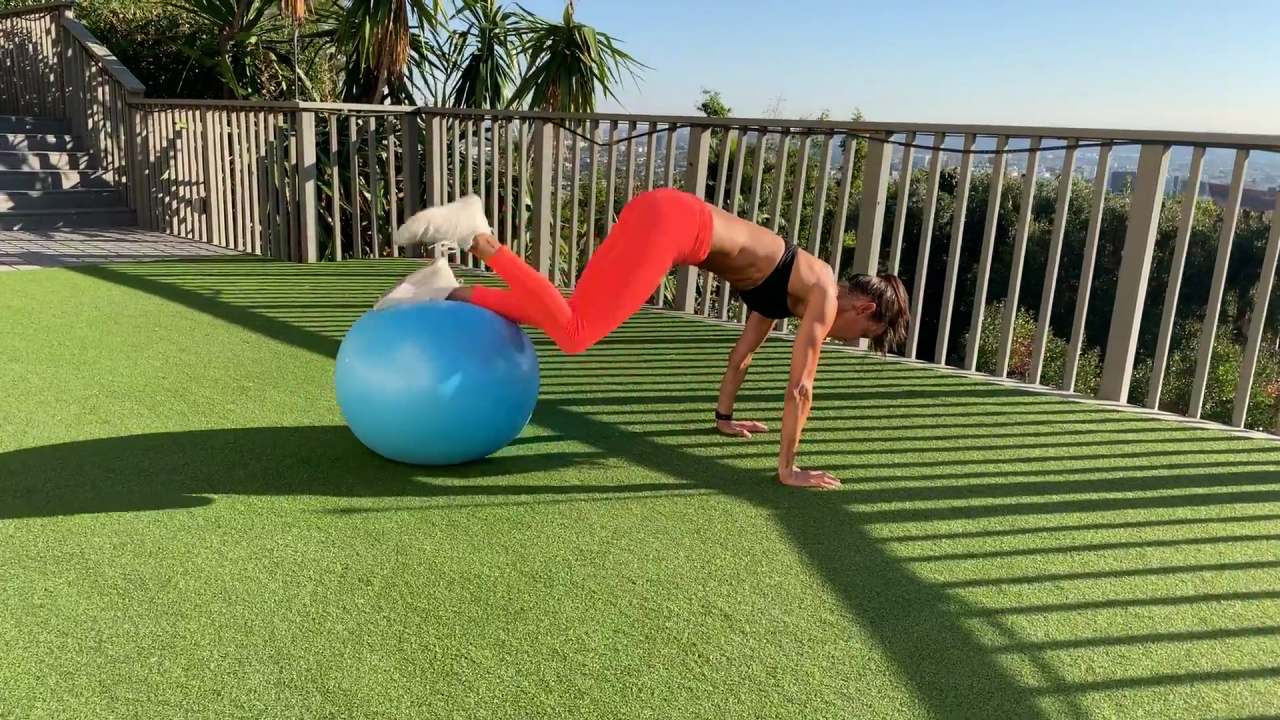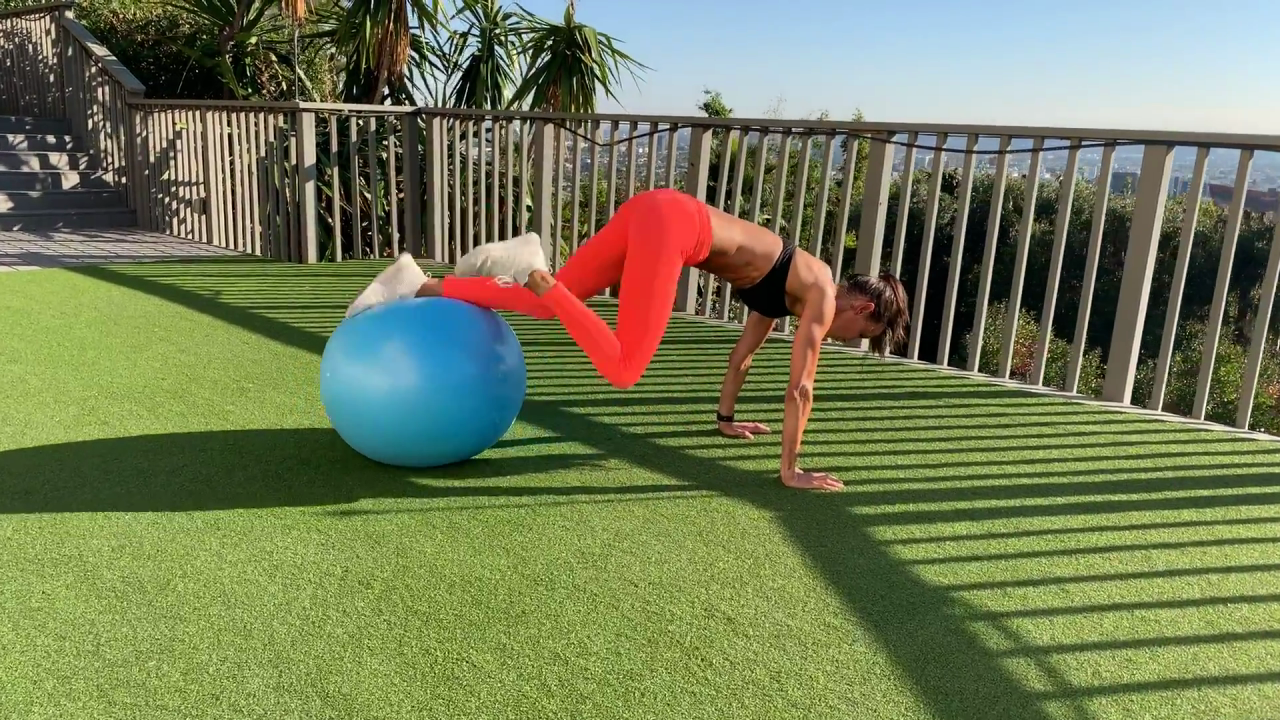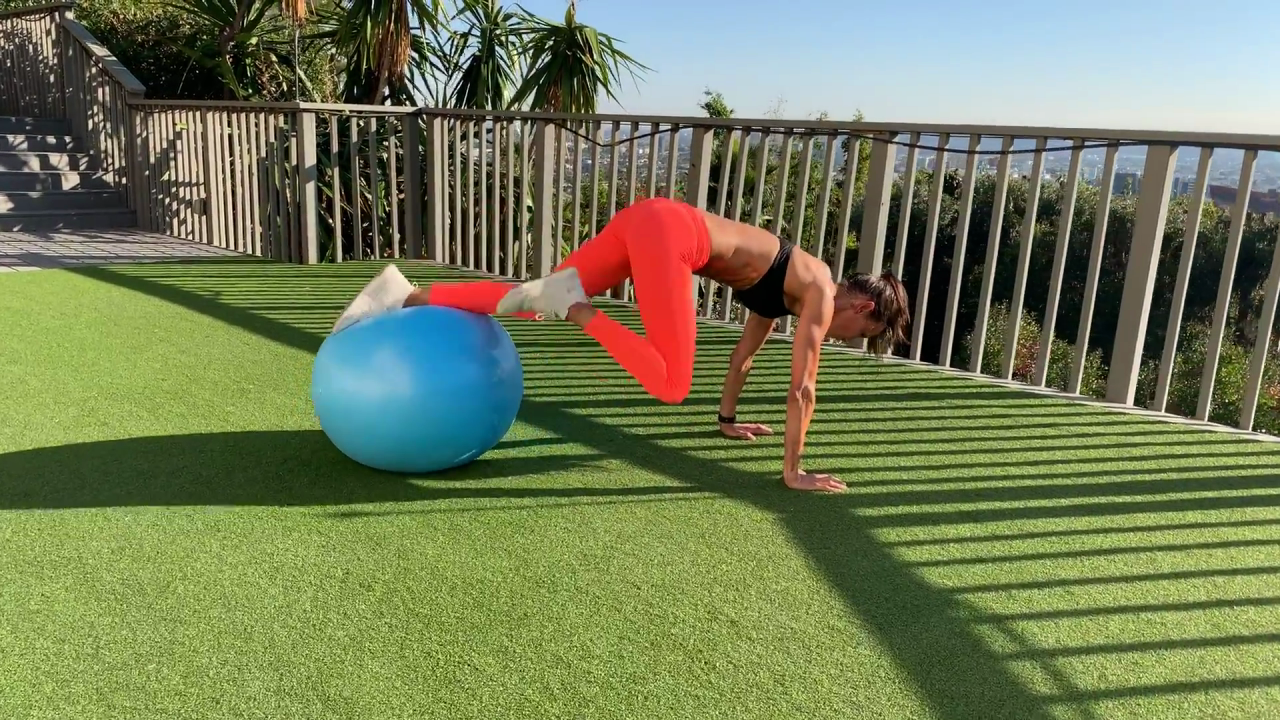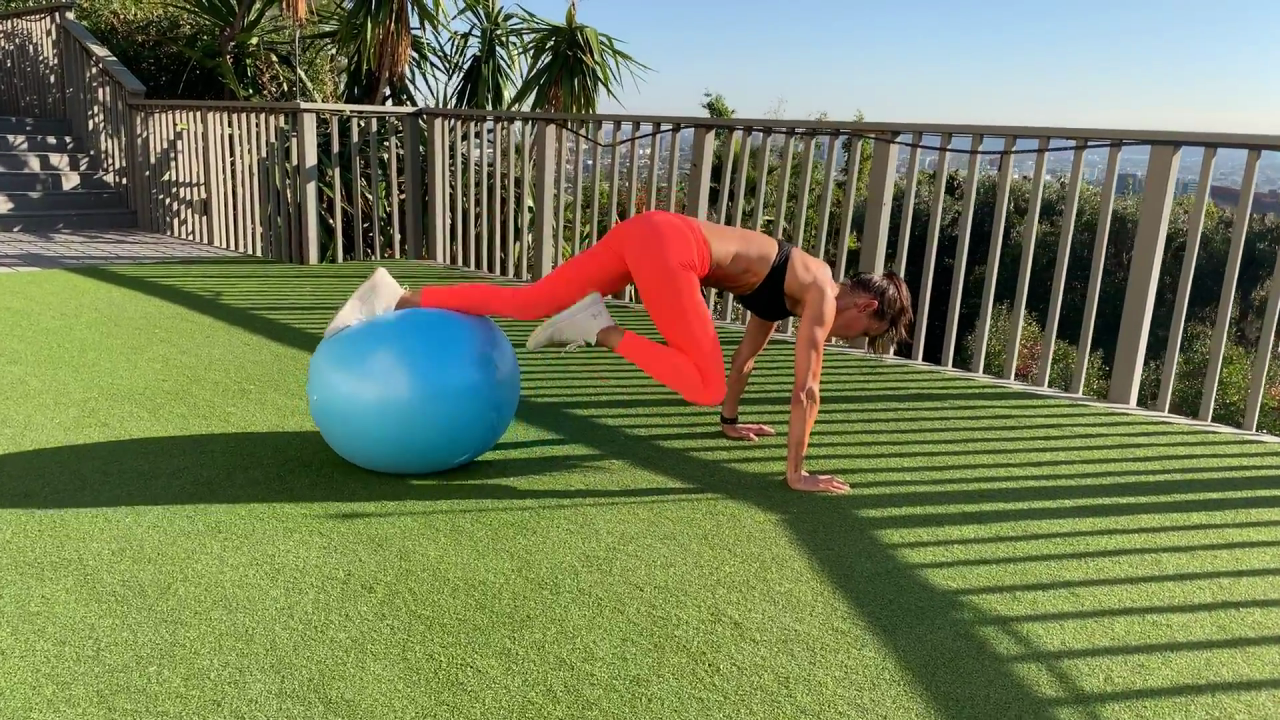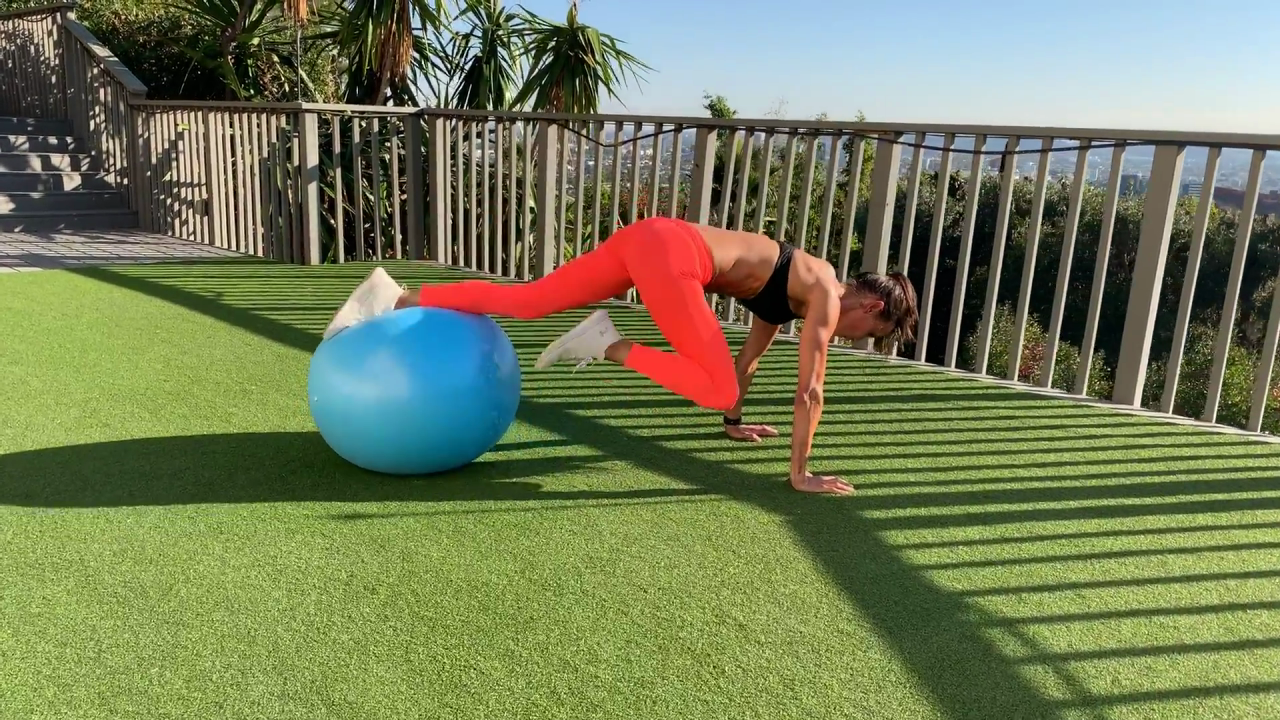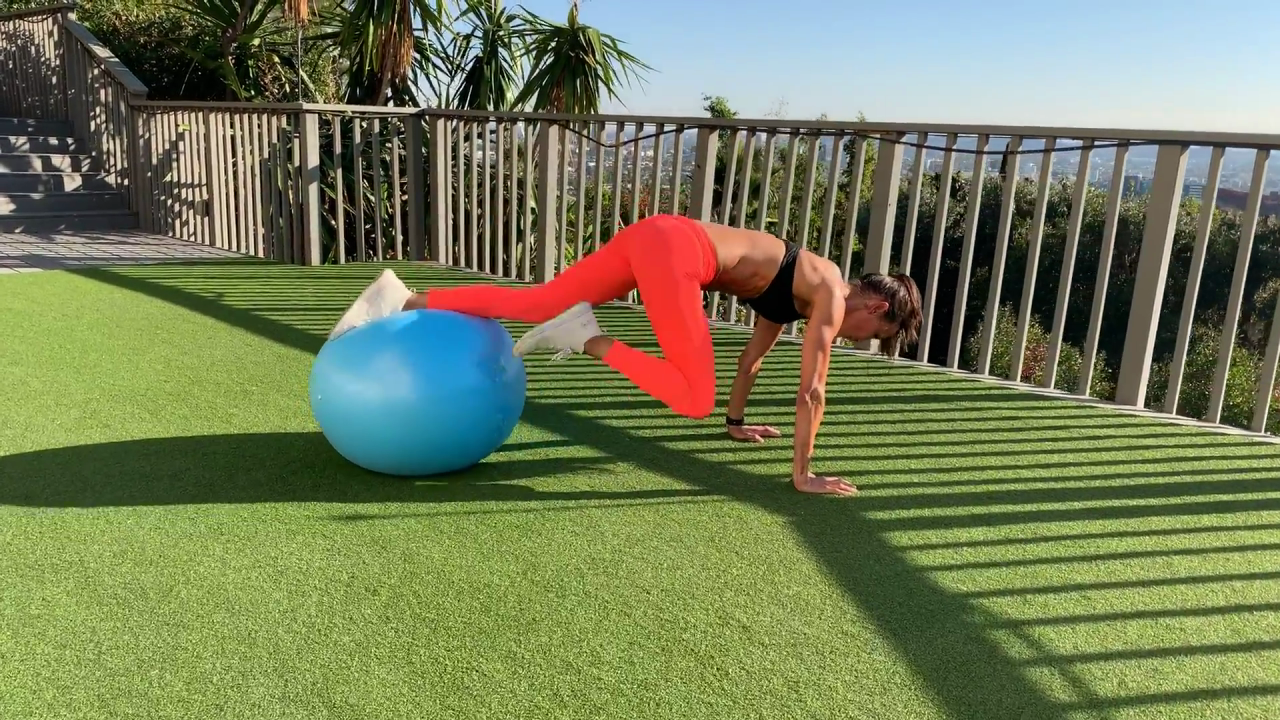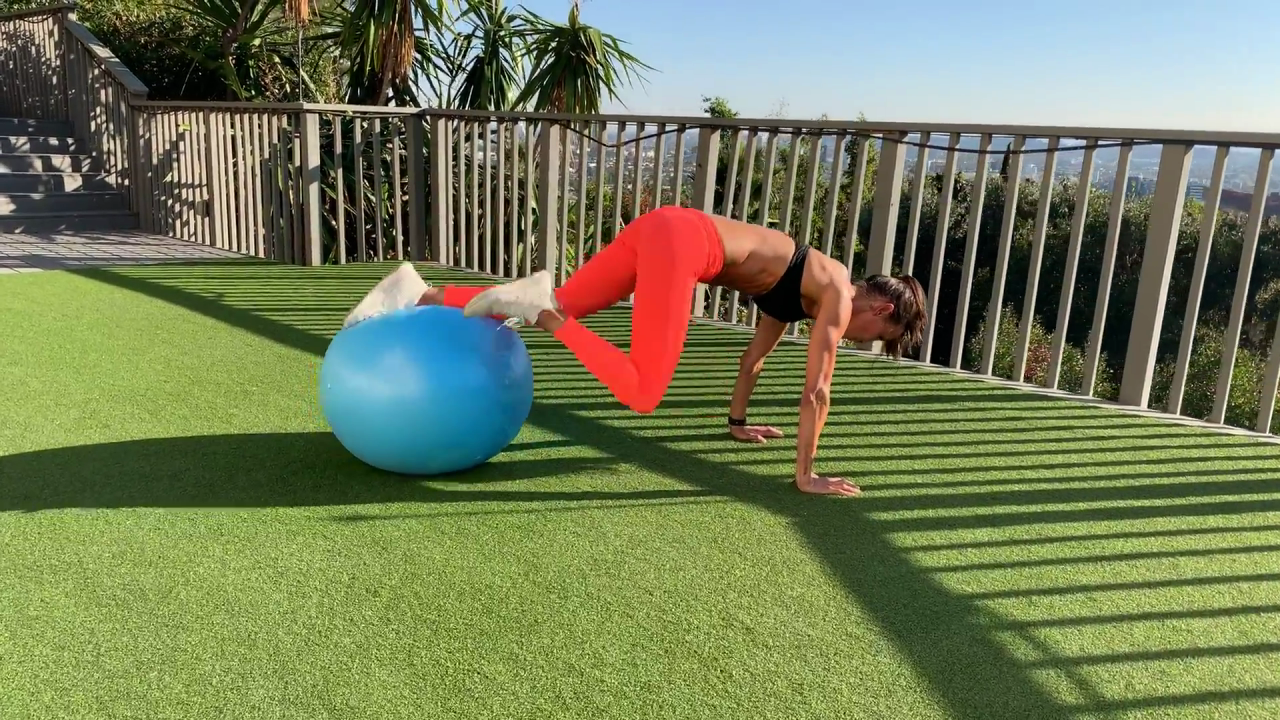
dt=0.1s
person 1, frame 1
left shoulder: (792, 293)
right shoulder: (824, 297)
left elbow: (743, 350)
right elbow: (800, 387)
left wrist: (725, 417)
right wrist: (789, 468)
left hip: (659, 210)
right hip: (670, 220)
left knee: (566, 312)
right knee: (568, 333)
left ankle: (446, 288)
right ankle: (477, 234)
person 1, frame 2
left shoulder: (786, 293)
right shoulder: (823, 295)
left elbow: (744, 351)
right elbow: (799, 388)
left wrist: (725, 420)
right wrist: (791, 470)
left hip: (653, 213)
right hip: (670, 225)
left knee: (549, 299)
right knee: (621, 370)
left ankle: (418, 286)
right ankle: (530, 267)
person 1, frame 3
left shoulder: (788, 289)
right shoulder: (821, 294)
left elbow: (743, 352)
right elbow: (802, 389)
left wrist: (728, 420)
right wrist: (793, 470)
left hip: (647, 222)
right hip: (665, 231)
left knee: (534, 300)
right knee: (669, 386)
left ankle: (400, 295)
right ankle: (572, 302)
person 1, frame 4
left shoulder: (788, 291)
right shoulder: (821, 294)
left elbow: (746, 354)
right elbow: (805, 391)
left wrist: (732, 422)
right wrist: (797, 472)
left hip: (644, 235)
right hip: (665, 245)
left knee: (531, 301)
right knee: (705, 387)
left ankle: (393, 299)
right ankle: (601, 330)
person 1, frame 5
left shoulder: (791, 292)
right shoulder: (825, 295)
left elbow: (748, 355)
right elbow: (810, 391)
left wrist: (735, 426)
right wrist: (799, 473)
left hip: (647, 241)
right hip: (666, 252)
left knee: (524, 299)
right knee: (716, 392)
left ankle: (392, 298)
right ankle: (607, 345)
person 1, frame 6
left shoulder: (795, 291)
right shoulder: (831, 294)
left elbow: (751, 356)
right elbow: (812, 391)
left wrist: (737, 424)
right wrist: (802, 474)
left hip: (651, 239)
right hip: (671, 250)
left knee: (529, 303)
right knee: (693, 400)
left ankle: (400, 299)
right ankle: (590, 340)
person 1, frame 7
left shoulder: (800, 292)
right shoulder: (838, 295)
left elbow: (756, 354)
right elbow: (817, 391)
left wrist: (737, 423)
right wrist: (805, 475)
left hip: (659, 228)
right hip: (678, 243)
left knee: (556, 311)
right knee: (639, 395)
left ankle: (419, 296)
right ankle: (543, 306)
